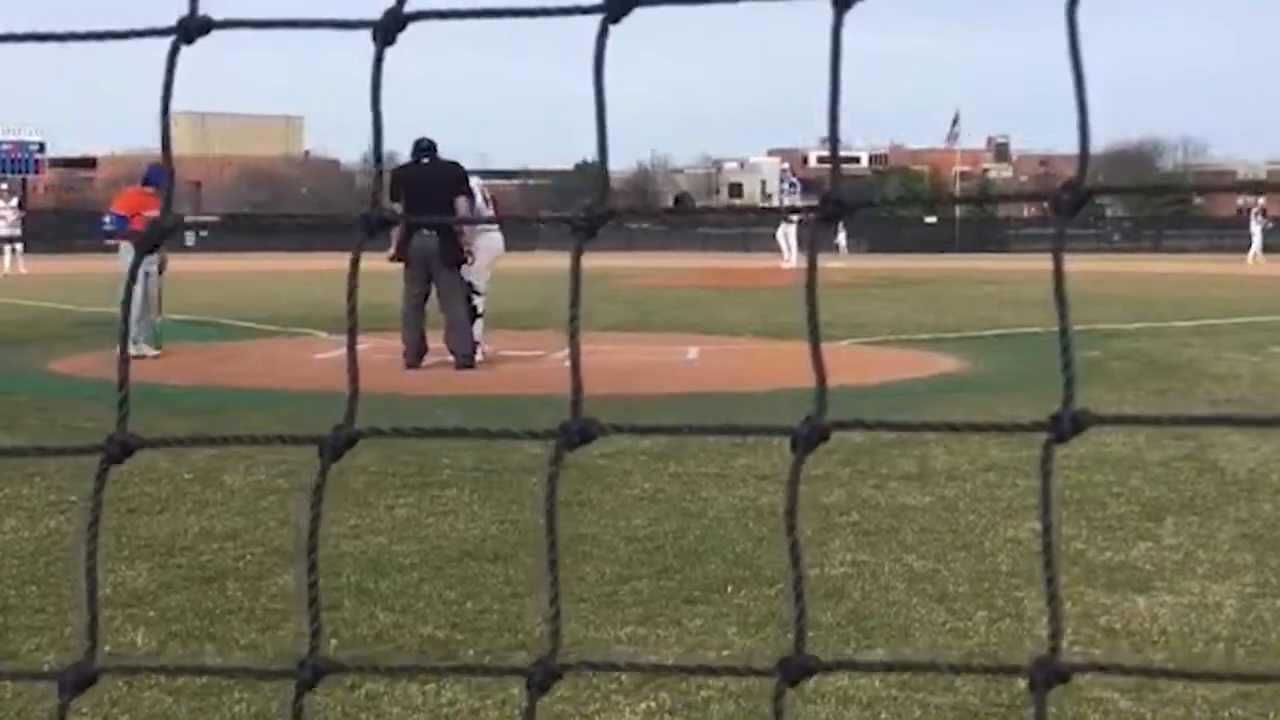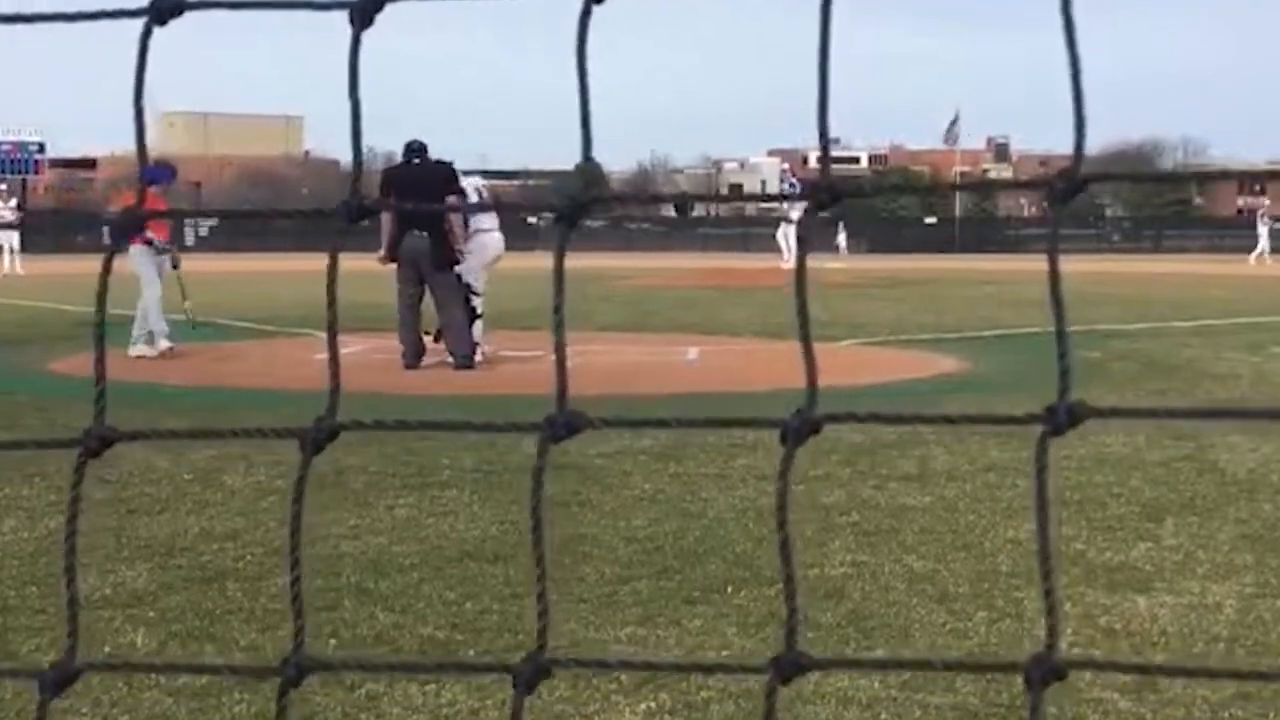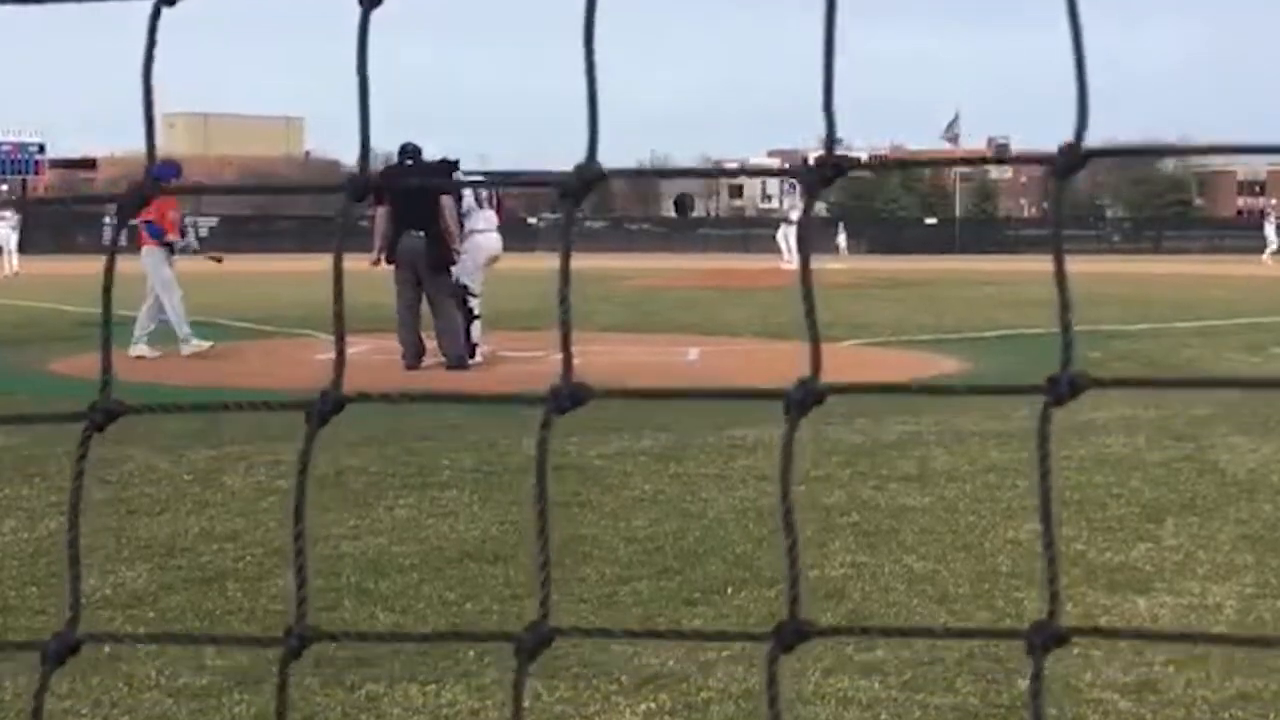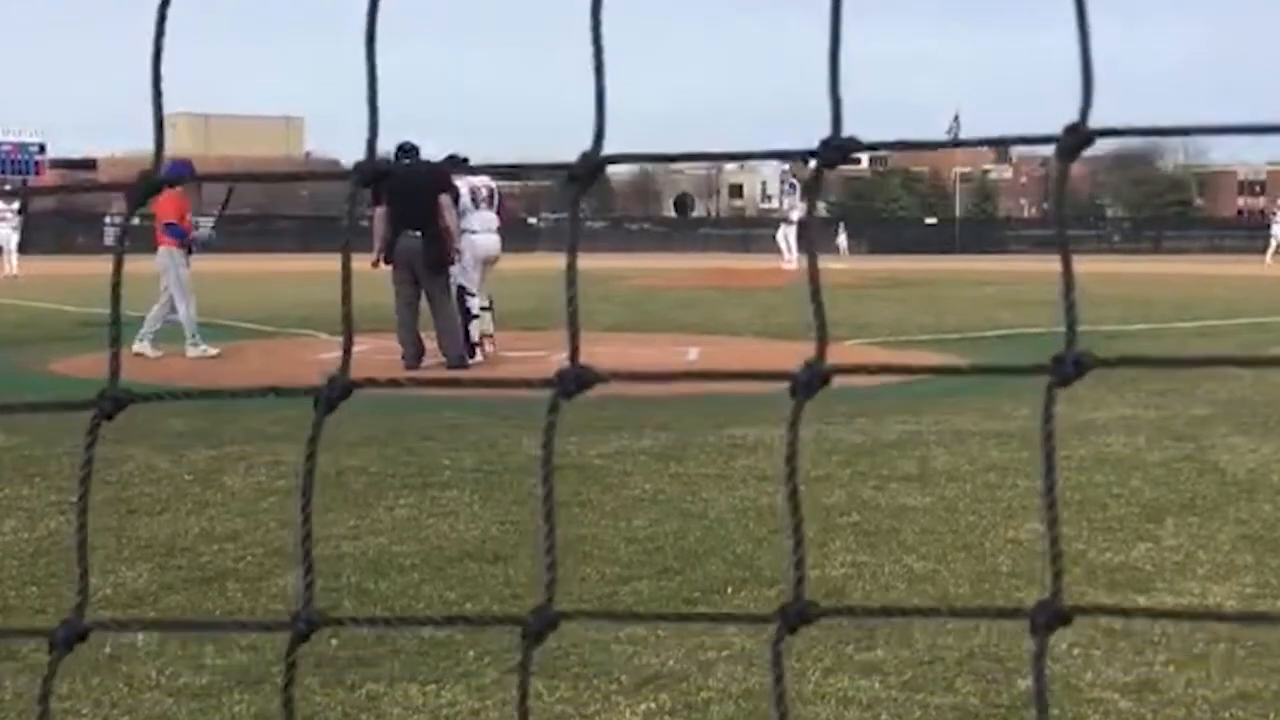
dt=0.2s
person 1, frame 1
left shoulder: (401, 173)
right shoulder: (454, 170)
left elbow: (398, 212)
right elbow: (462, 209)
left wrist: (395, 246)
right wrist: (468, 242)
left hip: (414, 242)
right hip: (443, 242)
left knee: (413, 302)
right knee: (454, 301)
left ankle: (412, 355)
right ankle: (464, 355)
person 1, frame 2
left shoulder: (391, 174)
right shoulder: (444, 170)
left elbow: (387, 212)
right elbow: (453, 208)
left wrist: (384, 247)
right wrist: (459, 242)
left hip: (405, 243)
right hip: (434, 243)
left knee: (408, 303)
right knee: (450, 301)
left ankle: (412, 355)
right ankle: (463, 355)
person 1, frame 3
left shoulder: (386, 176)
right shoulder: (438, 170)
left elbow: (382, 214)
right elbow: (448, 207)
left wrist: (377, 249)
right wrist: (456, 241)
left hip: (402, 244)
right hip: (431, 243)
left knee: (407, 304)
right knee: (444, 302)
left ankle: (412, 356)
right ankle: (455, 356)
person 1, frame 4
left shoulder: (385, 176)
right shoulder: (435, 171)
left elbow: (380, 215)
right elbow: (446, 207)
left wrist: (377, 250)
right wrist: (456, 241)
left hip: (400, 244)
right hip: (429, 243)
left knee: (405, 304)
right knee: (442, 302)
left ankle: (411, 356)
right ankle: (455, 356)
person 2, frame 1
left shoulder: (158, 200)
right shoulder: (130, 195)
right elbow: (116, 220)
left wrist: (161, 252)
right wrist: (132, 234)
left hip: (152, 254)
right hip: (131, 251)
left knee: (150, 300)
right knee: (135, 296)
left ankle: (140, 343)
right ankle: (126, 340)
person 2, frame 2
left shoulder: (163, 200)
right shoulder: (138, 197)
left wrist: (171, 249)
right wrist: (150, 236)
left hip: (159, 253)
right hip: (141, 251)
left knee: (151, 295)
right knee: (153, 292)
left ankle: (138, 343)
right ankle: (160, 339)
person 2, frame 3
left shoulder: (169, 199)
right shoulder: (152, 198)
right elbow: (149, 227)
left wrist: (182, 240)
right wrist: (173, 240)
left hip: (164, 254)
right hip: (154, 253)
left knee: (154, 301)
right knee: (172, 296)
left ankle: (138, 343)
right ankle: (187, 341)
person 2, frame 4
left shoulder: (180, 198)
right shoulder: (169, 199)
right elbow: (172, 230)
left wrist: (199, 235)
right wrist: (197, 235)
left hip: (178, 254)
right hip: (172, 253)
left knee: (167, 300)
right knee: (185, 299)
left ankle: (143, 341)
right ankle: (194, 345)
person 3, frame 1
right shoulder: (474, 183)
left hip: (483, 240)
right hip: (493, 238)
left knee: (472, 292)
right knee: (474, 291)
left ankle: (474, 347)
right ankle: (477, 342)
person 3, frame 2
right shoulder: (477, 182)
left hip: (480, 240)
right hip: (496, 238)
left knee: (471, 293)
right knee: (469, 288)
left ankle: (473, 348)
right ankle: (475, 342)
person 3, frame 3
right shoulder: (482, 182)
right elbow: (497, 213)
left hip: (476, 240)
right hip: (495, 239)
left knee: (468, 294)
right knee: (472, 290)
left ankle: (473, 350)
right ankle: (475, 342)
person 3, frame 4
left shoulder: (455, 184)
right shoulder: (489, 182)
right elbow: (498, 213)
left hip: (471, 240)
right hip: (494, 239)
left knee: (467, 293)
right knee: (480, 289)
left ankle: (473, 350)
right ankle: (487, 339)
